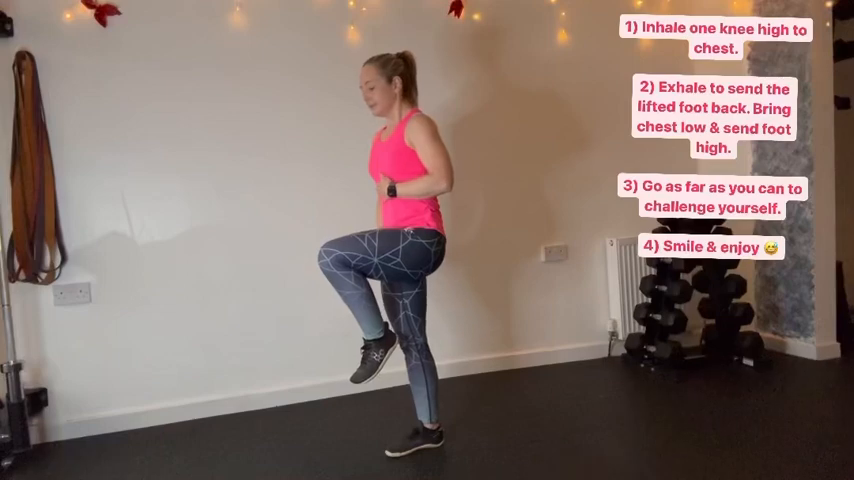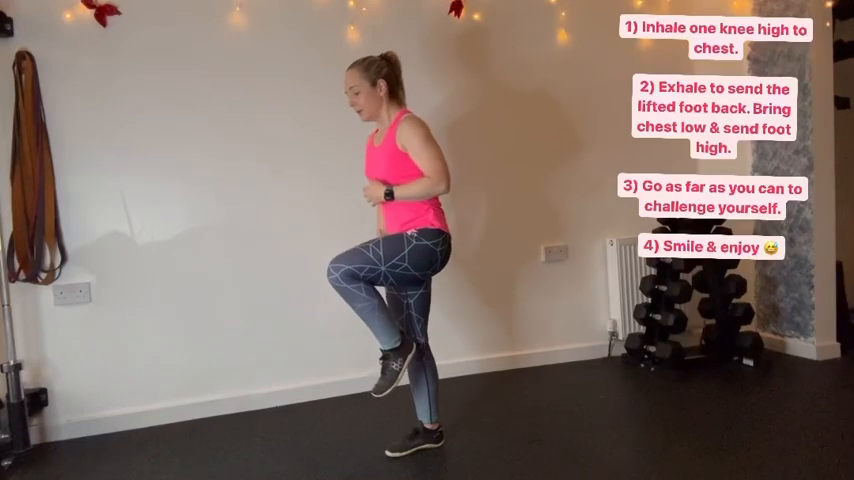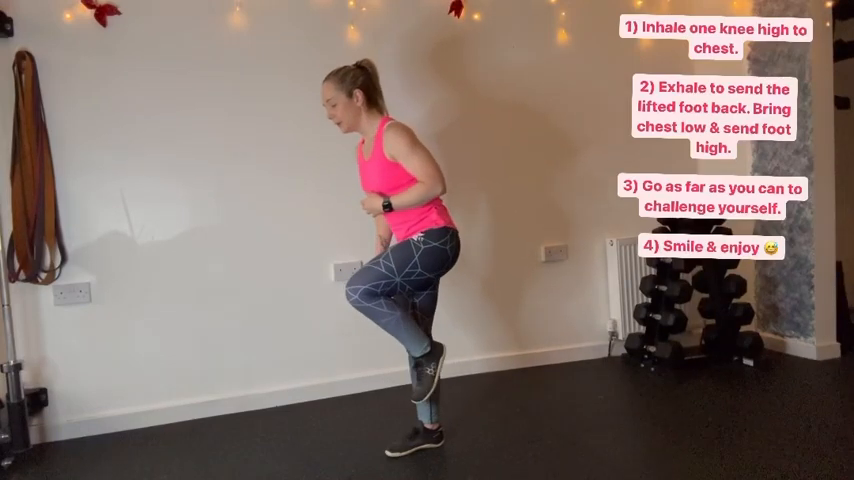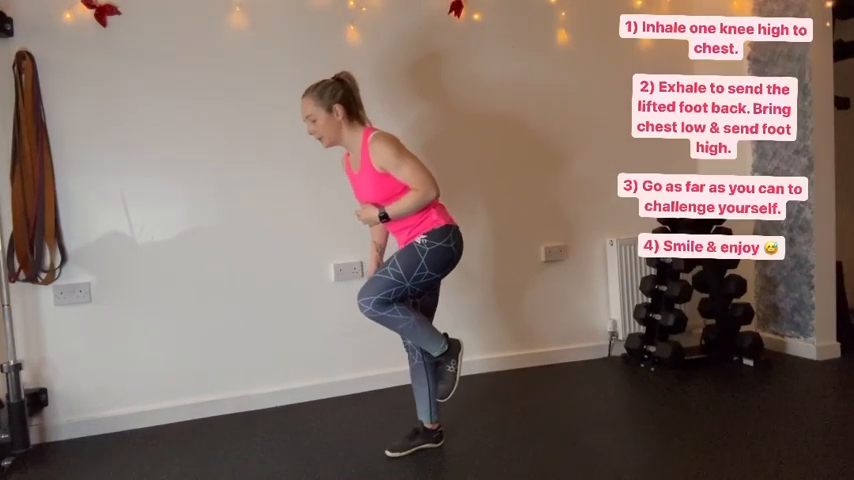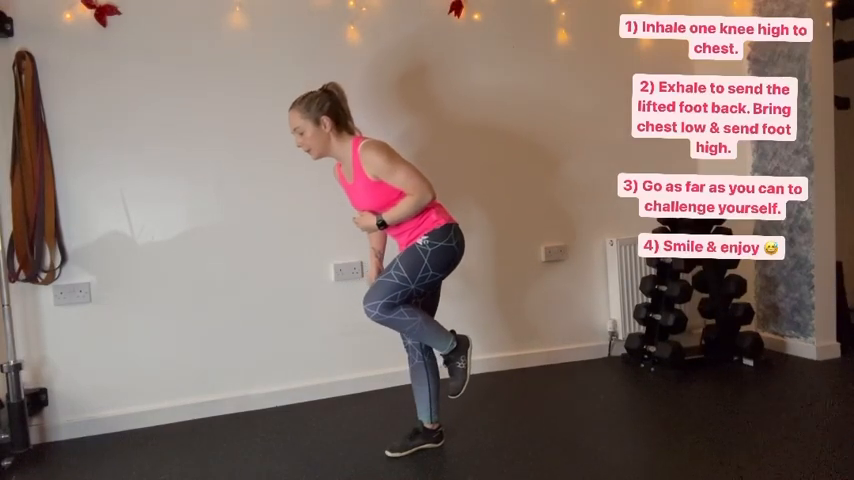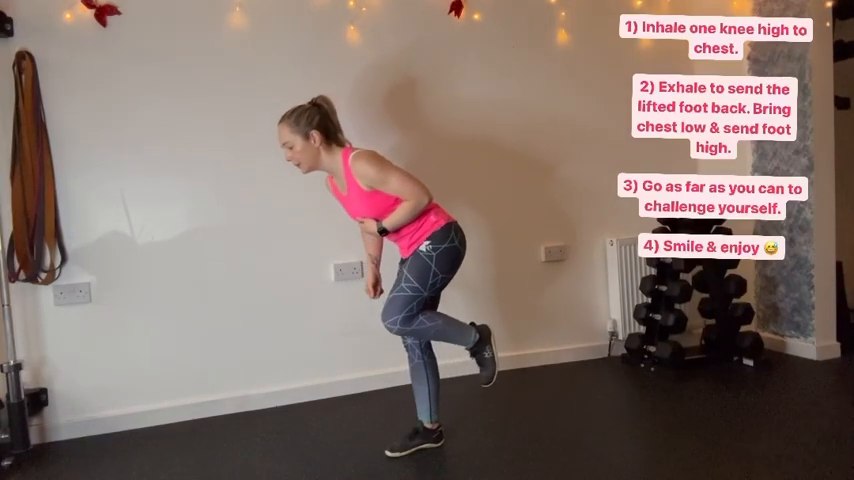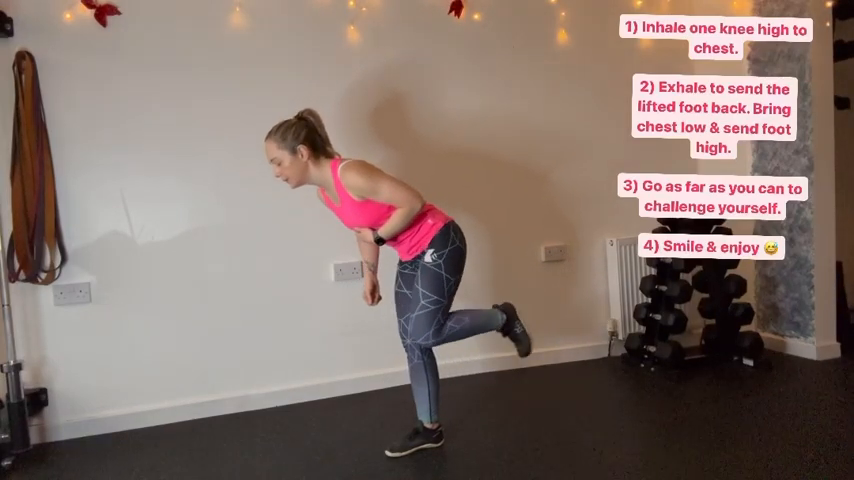
dt=0.5s
person 1, frame 1
left shoulder: (418, 125)
right shoulder: (381, 137)
left elbow: (442, 180)
left wrist: (393, 189)
right wrist: (374, 256)
left hip: (420, 241)
right hip: (400, 247)
left knee: (332, 255)
right knee: (412, 342)
left ankle: (377, 338)
right ankle: (429, 428)
person 1, frame 2
left shoulder: (409, 127)
right shoulder: (375, 139)
left elbow: (439, 182)
left wrist: (387, 192)
right wrist: (378, 258)
left hip: (426, 241)
right hip: (406, 247)
left knee: (341, 270)
right knee: (413, 341)
left ankle: (393, 347)
right ankle: (429, 429)
person 1, frame 3
left shoulder: (394, 134)
right shoulder: (363, 148)
left elbow: (435, 184)
left wrist: (384, 203)
right wrist: (379, 257)
left hip: (434, 240)
right hip: (415, 247)
left knee: (358, 290)
right knee: (413, 339)
left ankle: (429, 351)
right ankle: (429, 429)
person 1, frame 4
left shoulder: (380, 144)
right shoulder: (350, 160)
left elbow: (428, 189)
left wrist: (381, 213)
right wrist: (375, 260)
left hip: (436, 240)
right hip: (417, 248)
left knee: (371, 300)
right knee: (414, 342)
left ankle: (444, 349)
right ankle: (429, 428)
person 1, frame 5
left shoulder: (369, 153)
right shoulder: (340, 170)
left elbow: (424, 193)
left wrist: (379, 220)
right wrist: (376, 261)
left hip: (438, 239)
right hip: (417, 248)
left knee: (378, 304)
right knee: (414, 341)
left ankle: (453, 347)
right ankle: (429, 428)
person 1, frame 6
left shoulder: (361, 163)
right shoulder: (333, 181)
left elbow: (420, 197)
left wrist: (382, 227)
right wrist: (372, 268)
left hip: (439, 240)
right hip: (414, 251)
left knee: (396, 317)
right knee: (413, 341)
left ankle: (475, 338)
right ankle: (429, 428)
person 1, frame 7
left shoulder: (350, 174)
right shoulder: (324, 191)
left elbow: (413, 203)
left wrist: (379, 236)
right wrist: (370, 275)
left hip: (439, 243)
right hip: (411, 257)
left knee: (427, 332)
right knee: (413, 343)
left ankle: (504, 318)
right ankle: (429, 429)
